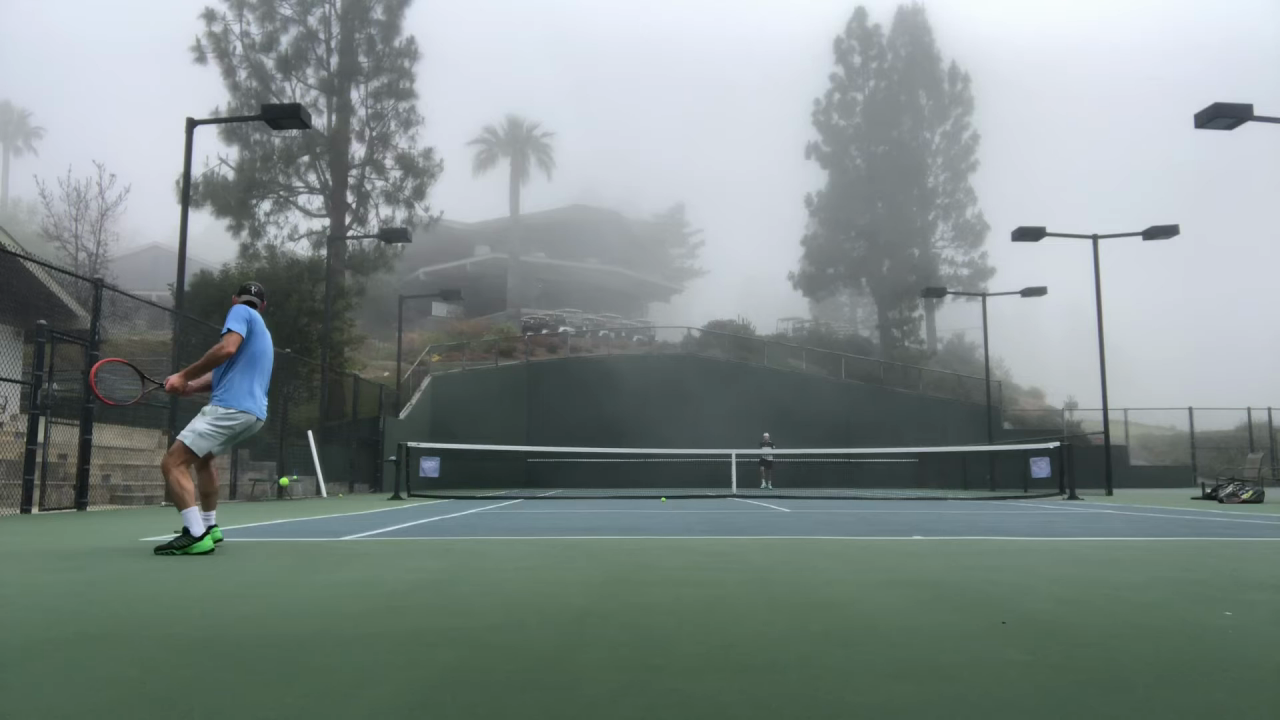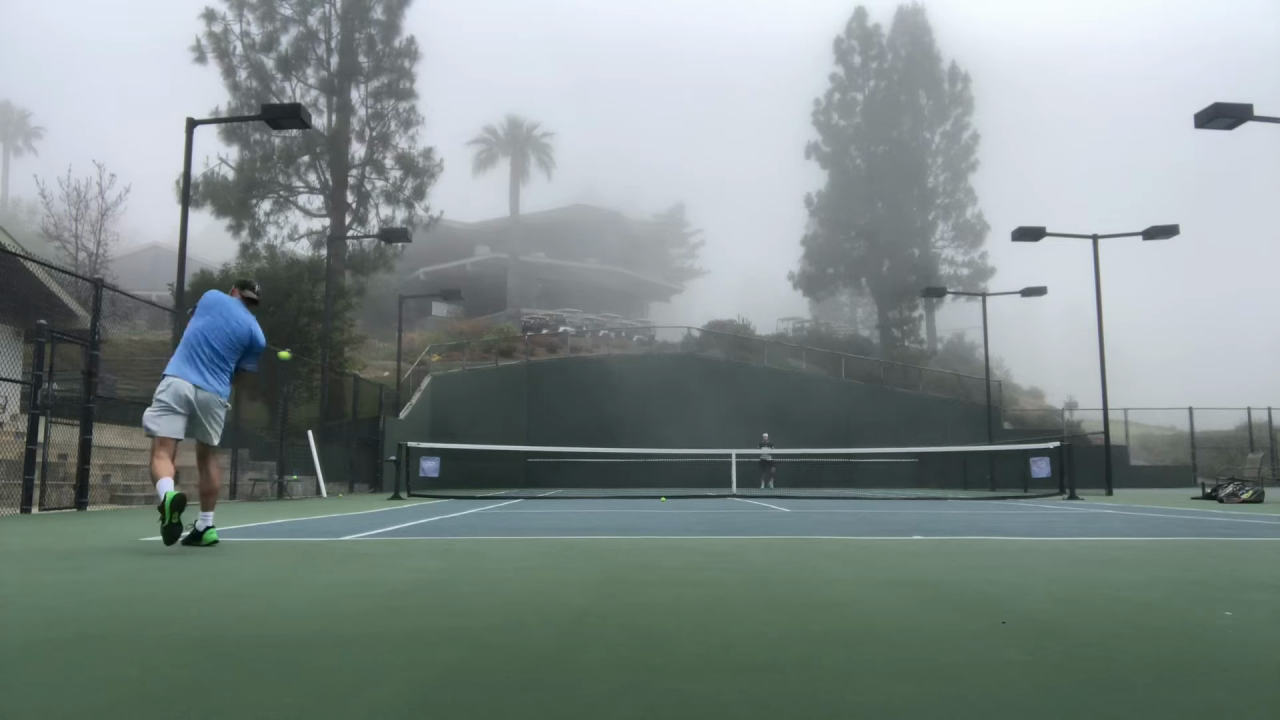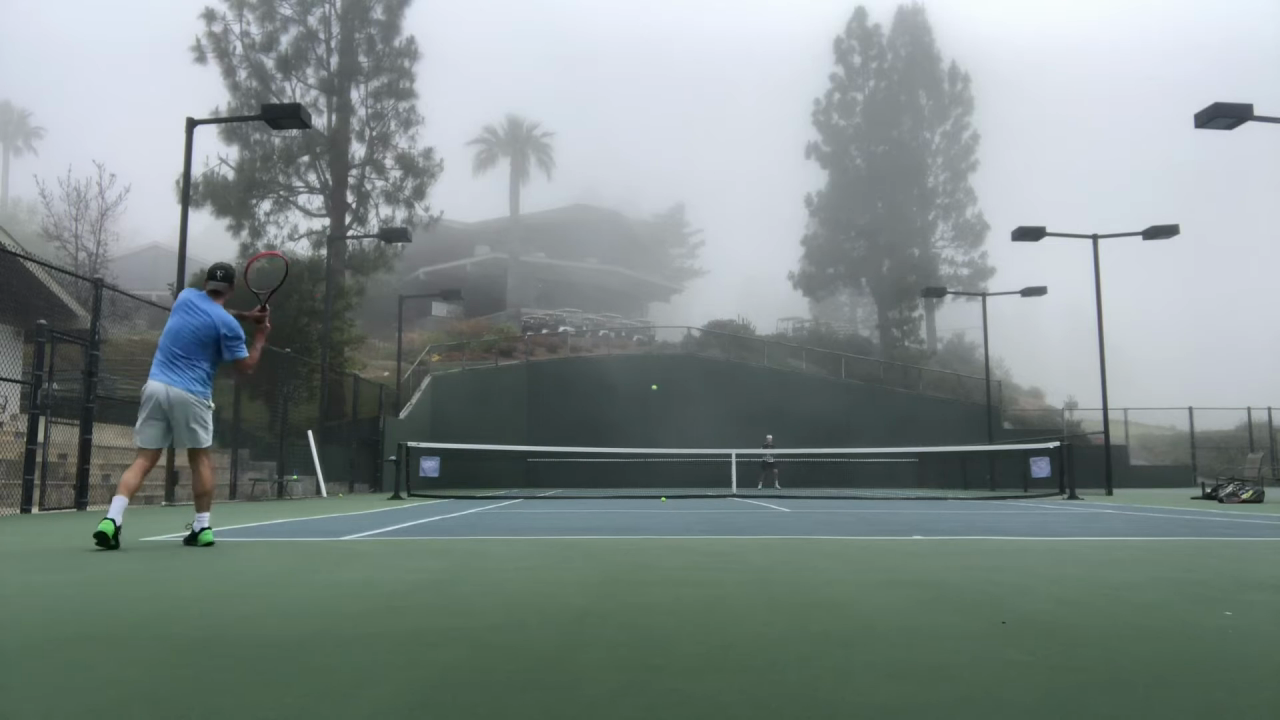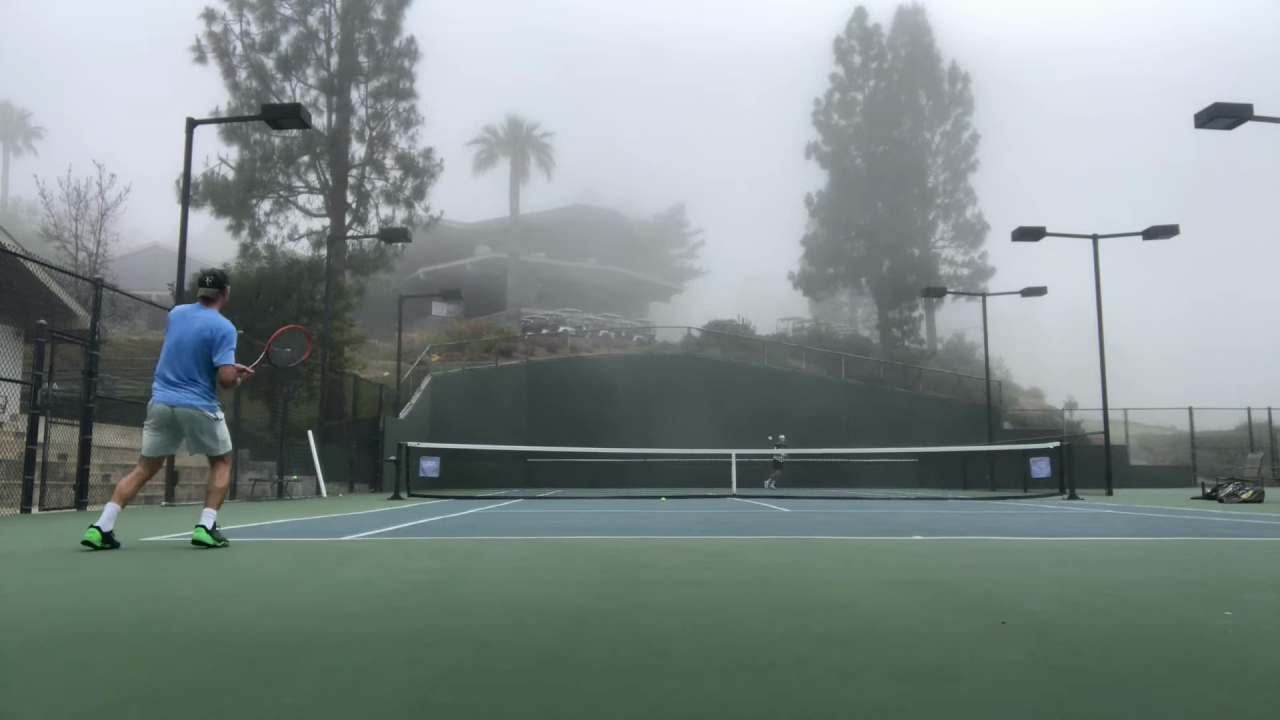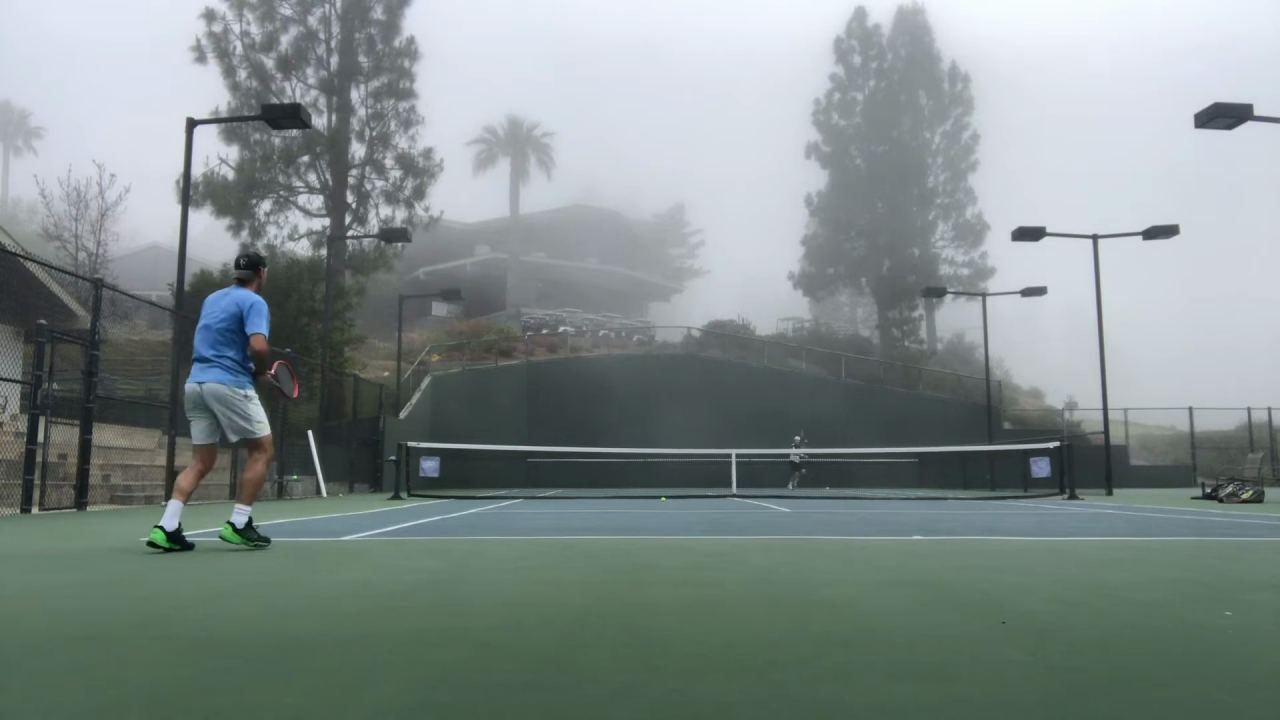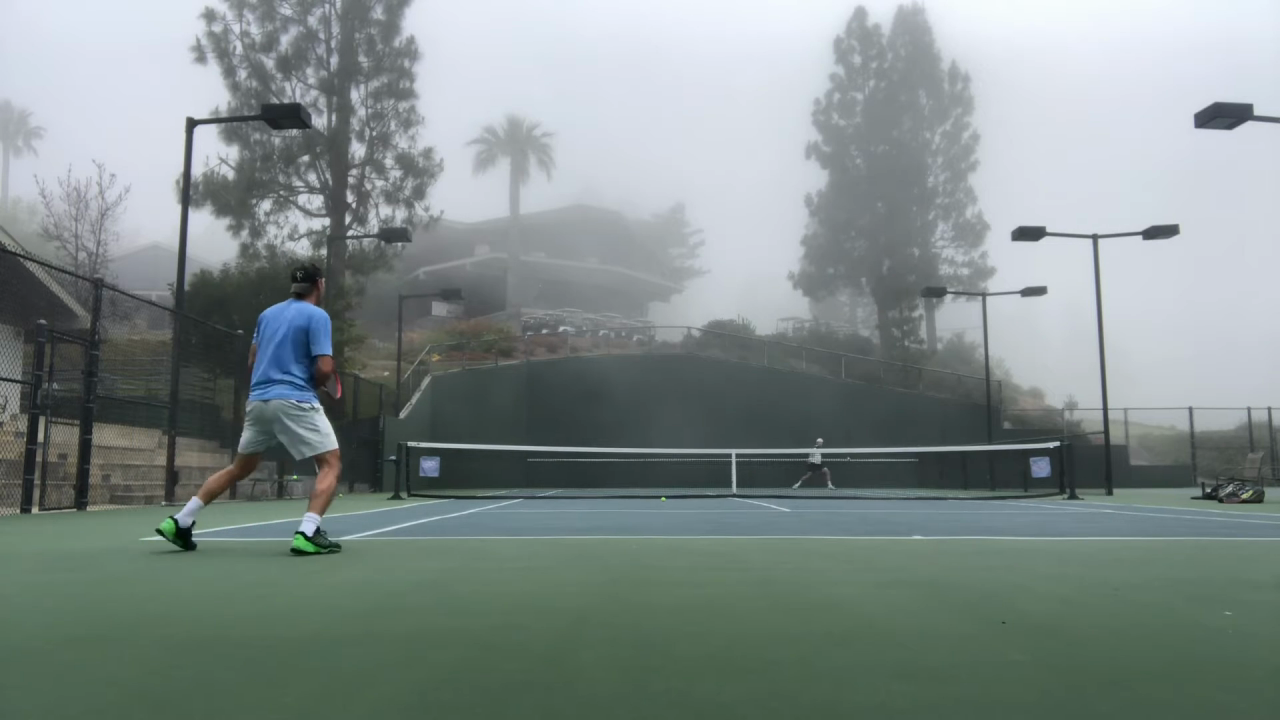
dt=0.3s
person 1, frame 1
left shoulder: (242, 312)
right shoulder: (262, 336)
left elbow: (227, 348)
right elbow: (218, 376)
left wrist: (183, 375)
right wrist: (186, 386)
left hip: (230, 409)
right hip: (253, 415)
left knee: (173, 465)
right knee: (202, 460)
left ankle: (196, 534)
right ankle: (209, 526)
person 1, frame 2
left shoulder: (214, 297)
right shoulder: (256, 334)
left hip: (177, 384)
right hip: (214, 395)
left knee: (162, 454)
right knee: (206, 458)
left ankle: (169, 497)
right ankle: (205, 527)
person 1, frame 3
left shoulder: (185, 296)
right shoulder: (228, 324)
right elbow: (246, 367)
left wrist: (247, 316)
right wrist: (261, 337)
left hip: (156, 387)
right hip: (191, 395)
left knee: (145, 460)
right knee: (199, 459)
left ankle: (111, 521)
right ankle: (201, 528)
person 1, frame 4
left shoulder: (176, 313)
right shoulder: (224, 327)
right elbow: (224, 378)
left wrist: (229, 366)
right wrist: (236, 378)
left hip: (161, 403)
right hip: (199, 407)
left knee: (146, 468)
right knee: (222, 463)
left ankle: (100, 528)
right ankle: (206, 527)
person 1, frame 5
left shoulder: (212, 299)
right shoulder: (255, 303)
right elbow: (258, 347)
left wrist: (250, 367)
right wrist: (260, 372)
left hip: (196, 384)
right hip: (228, 385)
left knee: (202, 460)
right knee: (262, 450)
left ankle: (167, 528)
right ankle: (238, 522)
person 1, frame 6
left shoulder: (267, 314)
right shoulder: (318, 316)
left elbow: (254, 361)
right elbow: (325, 368)
right wrist: (316, 383)
left hip: (259, 400)
right hip: (295, 400)
left knee: (240, 468)
right knee: (330, 464)
left ankle: (180, 522)
right ankle: (307, 533)
